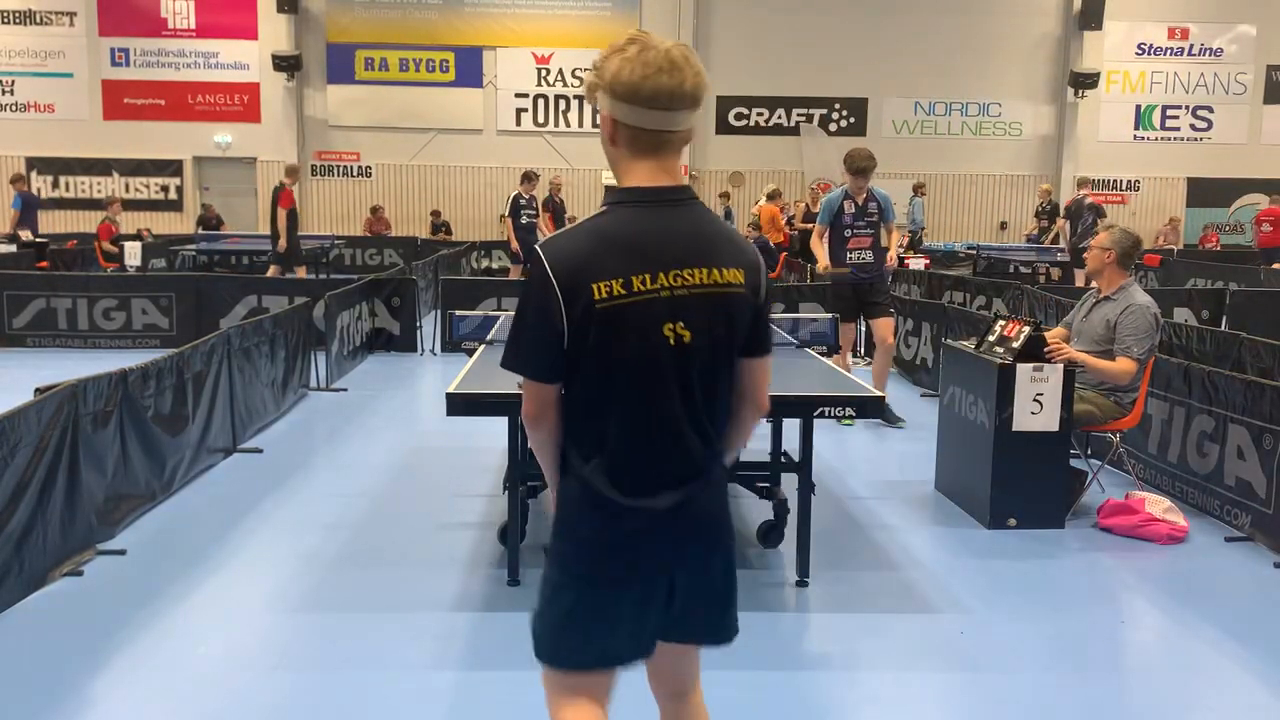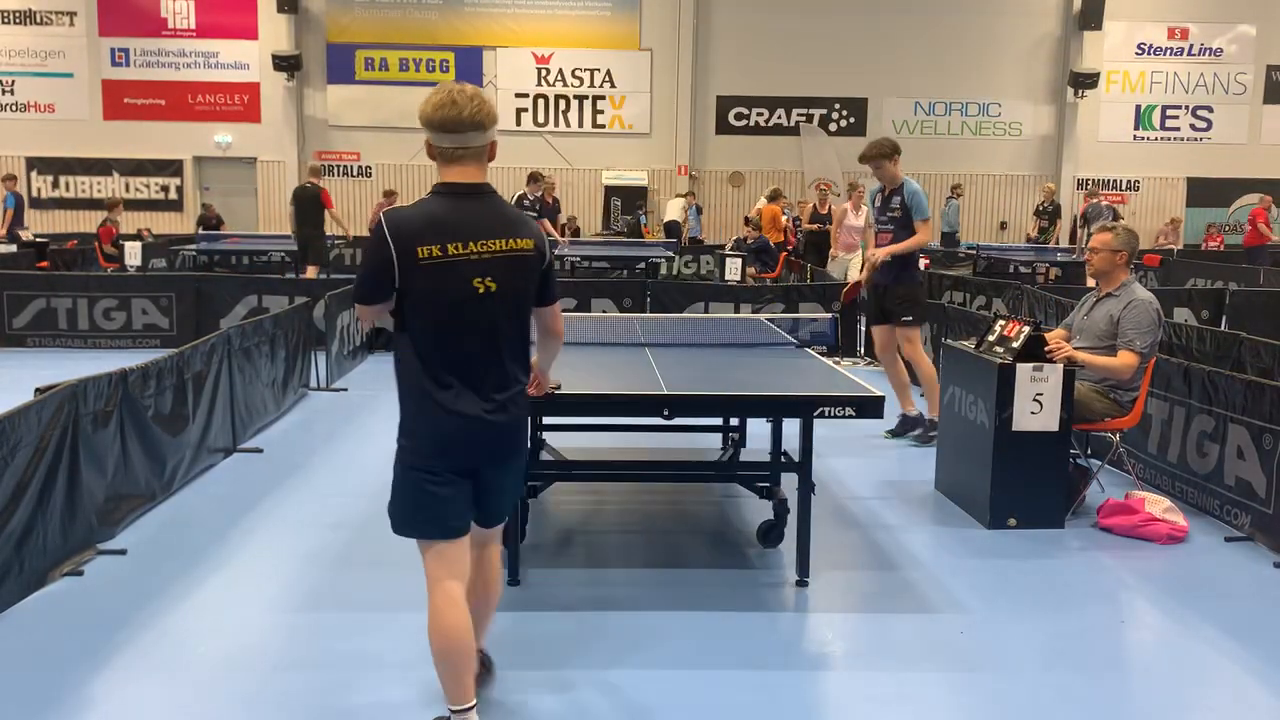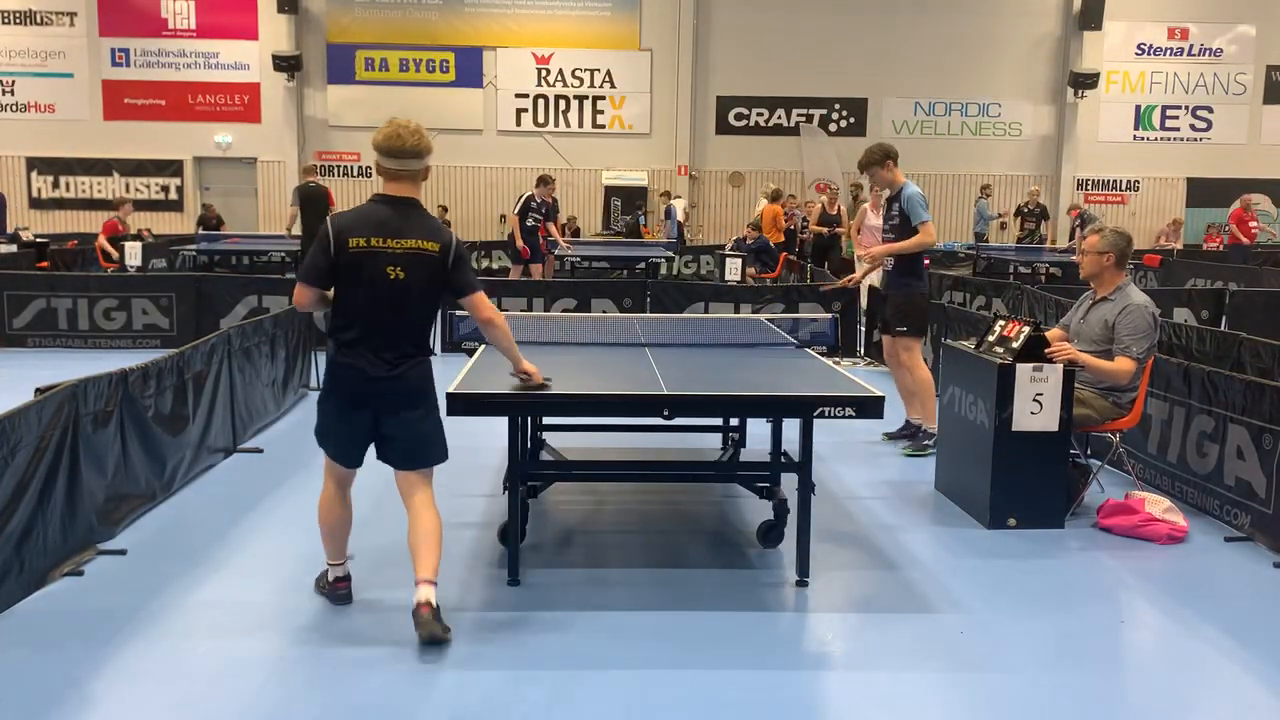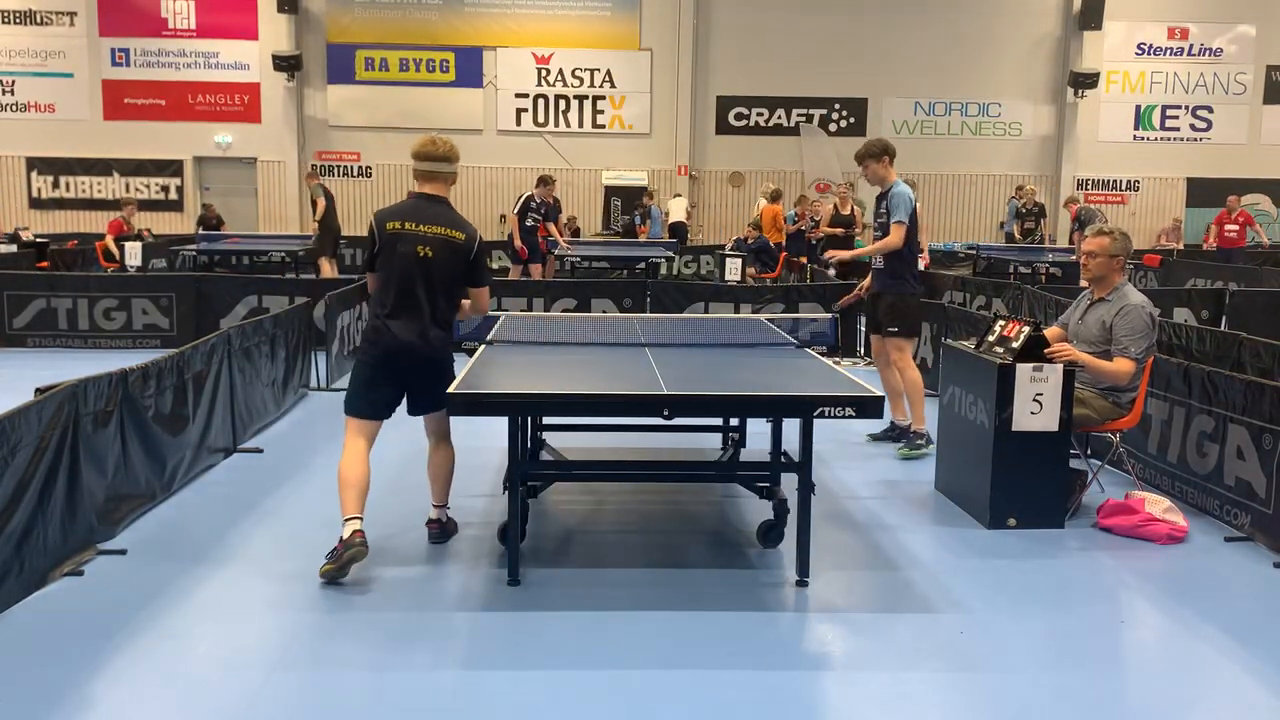
dt=0.7s
person 1, frame 1
left shoulder: (565, 257)
right shoulder: (736, 252)
left elbow: (539, 409)
right elbow: (754, 398)
left wrist: (563, 483)
left hip: (601, 518)
right hip: (699, 515)
person 1, frame 2
left shoulder: (398, 227)
right shoulder: (529, 232)
left elbow: (369, 312)
right elbow: (553, 329)
right wrist: (538, 372)
left hip: (434, 428)
right hip: (505, 423)
left knee: (446, 574)
right knee: (487, 541)
right ankle: (474, 655)
person 1, frame 3
left shoulder: (340, 226)
right shoulder: (442, 239)
left elbow: (304, 301)
right elbow: (486, 315)
right wrist: (520, 362)
left hip: (347, 379)
right hip: (409, 383)
left knee: (338, 479)
right knee: (419, 495)
left ankle: (336, 575)
right ankle: (426, 597)
person 1, frame 4
left shoulder: (384, 219)
right shoulder: (466, 233)
left elbow: (372, 286)
right elbow: (481, 305)
left hip: (382, 345)
right hip: (433, 348)
left knee: (357, 440)
right knee: (439, 434)
left ankle: (352, 531)
right ankle: (439, 518)
person 2, frame 1
left shoulder: (882, 199)
right shoulder: (832, 201)
left elbow: (891, 230)
right elbow: (817, 237)
left wrist: (892, 250)
right wrist: (822, 259)
left hip: (875, 280)
right hip: (843, 281)
left knee: (886, 340)
right knee: (845, 344)
left ankle: (881, 402)
person 2, frame 2
left shoulder: (912, 191)
right shoulder: (876, 195)
left elbow: (924, 236)
left wrist: (887, 252)
right wrist: (866, 270)
left hip: (905, 281)
right hip: (881, 283)
left knee: (912, 350)
right knee: (884, 352)
left ankle: (937, 418)
right ankle: (910, 414)
person 2, frame 3
left shoulder: (911, 195)
right shoulder: (892, 198)
left elbow: (928, 238)
left wrist: (885, 250)
right wrist: (863, 272)
left hip: (910, 290)
right hip: (895, 288)
left knee: (910, 358)
right knee: (892, 357)
left ankle: (932, 430)
right ankle: (915, 421)
person 2, frame 4
left shoulder: (900, 194)
right shoulder: (883, 196)
left elbow: (896, 241)
left wrist: (851, 254)
right wrist: (870, 279)
left hip: (902, 290)
right hip: (884, 288)
left knee: (901, 359)
right knee: (881, 358)
left ankle: (920, 431)
right ankle: (899, 422)
person 3, frame 1
left shoulder: (1138, 308)
right shoulder: (1091, 297)
left elbow: (1124, 373)
right elbow: (1059, 335)
left wrist: (1079, 358)
right wrist: (1026, 340)
left hip: (1107, 399)
right hip: (1070, 386)
left knee: (1039, 411)
right knee: (1018, 395)
person 3, frame 2
left shoulder: (1139, 304)
right shoulder: (1091, 298)
left elbow: (1125, 368)
right elbow: (1059, 336)
left wrist: (1079, 357)
left hip: (1108, 396)
person 3, frame 3
left shoulder: (1135, 308)
right shoulder: (1088, 298)
left elbow: (1123, 373)
right elbow: (1054, 337)
left wrist: (1080, 358)
left hip: (1105, 398)
left ankle: (1069, 477)
person 3, frame 4
left shoulder: (1132, 308)
right shoulder: (1086, 296)
left elbow: (1122, 374)
right elbow: (1053, 335)
left wrist: (1081, 358)
left hip: (1105, 399)
right hip: (1071, 386)
